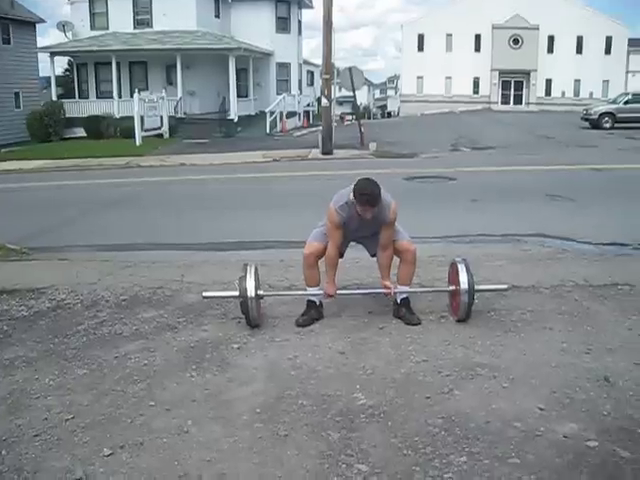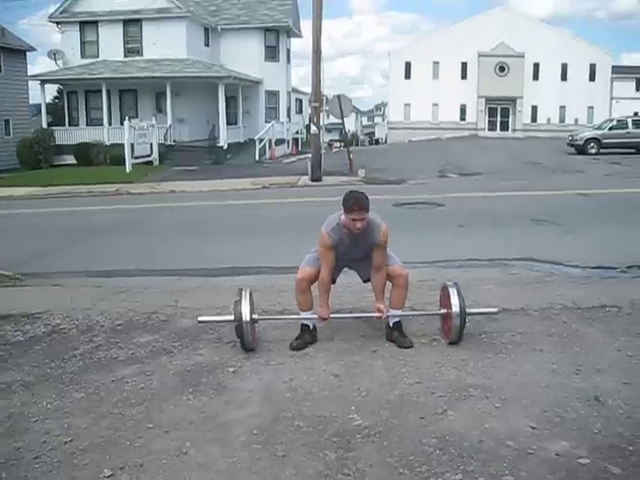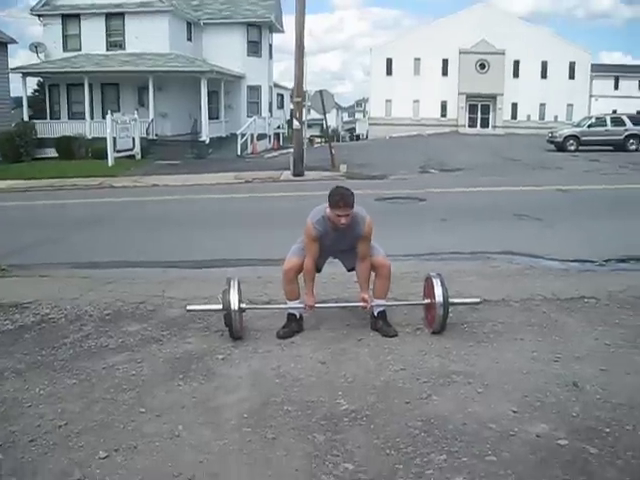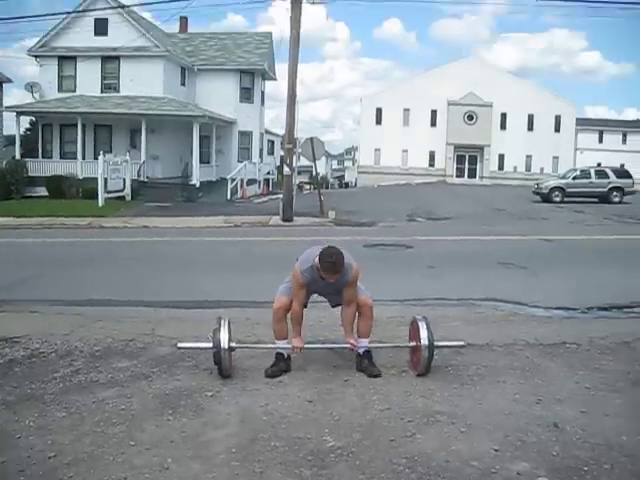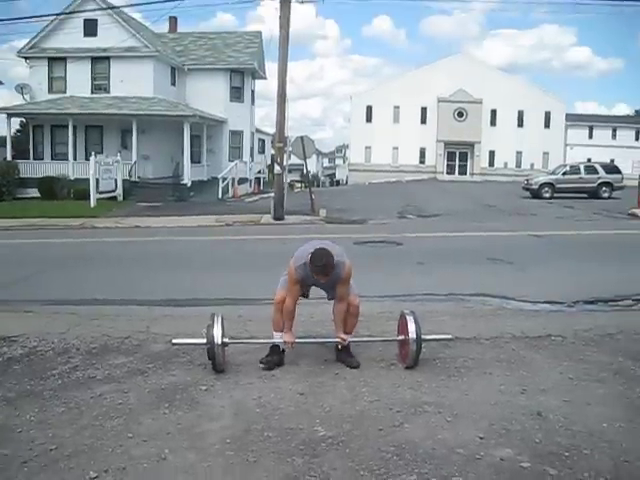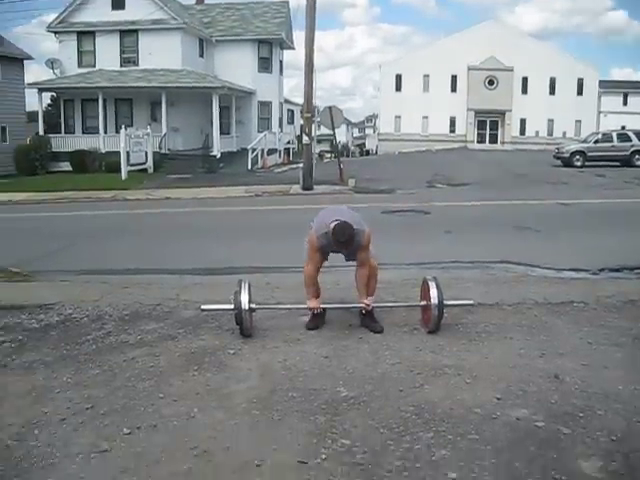
dt=0.3s
person 1, frame 1
left shoulder: (389, 208)
right shoulder: (337, 208)
left elbow: (385, 247)
right elbow: (333, 247)
left wrist: (385, 279)
right wrist: (330, 281)
left hip: (376, 231)
right hip: (337, 231)
left knee: (409, 251)
right knee: (309, 254)
left ankle: (402, 303)
right ankle: (314, 305)
person 1, frame 2
left shoulder: (380, 230)
right shoulder: (329, 230)
left elbow: (378, 269)
right elbow: (326, 270)
left wrist: (380, 301)
right wrist: (324, 305)
left hip: (366, 256)
right hip: (330, 254)
left knee: (401, 275)
right knee: (302, 279)
left ankle: (394, 327)
right ankle: (308, 329)
person 1, frame 3
left shoulder: (364, 223)
right shoulder: (314, 223)
left elbow: (363, 260)
right elbow: (310, 261)
left wrist: (364, 291)
right wrist: (309, 294)
left hip: (351, 246)
right hip: (316, 244)
left knee: (383, 266)
right knee: (289, 269)
left ankle: (379, 316)
right ankle: (294, 317)
person 1, frame 4
left shoulder: (351, 269)
right shoulder: (302, 270)
left elbow: (349, 305)
right elbow: (297, 305)
left wrist: (349, 336)
right wrist: (296, 336)
right hip: (303, 285)
left knee: (366, 305)
right knee: (279, 308)
left ankle: (364, 356)
right ankle: (282, 357)
person 1, frame 5
left shoulder: (344, 266)
right shoulder: (296, 267)
left elbow: (340, 301)
right elbow: (290, 301)
left wrist: (340, 331)
right wrist: (287, 332)
left hip: (334, 276)
right hip: (302, 271)
left knee: (353, 305)
right knee: (279, 301)
left ankle: (343, 348)
right ankle: (277, 350)
person 1, frame 6
left shoulder: (363, 234)
right shoulder: (317, 235)
left elbow: (362, 267)
right elbow: (311, 267)
left wrist: (363, 297)
right wrist: (312, 298)
left hip: (353, 238)
right hip: (324, 235)
left knee: (372, 266)
right knee: (310, 268)
left ankle: (366, 313)
right ankle: (317, 312)
